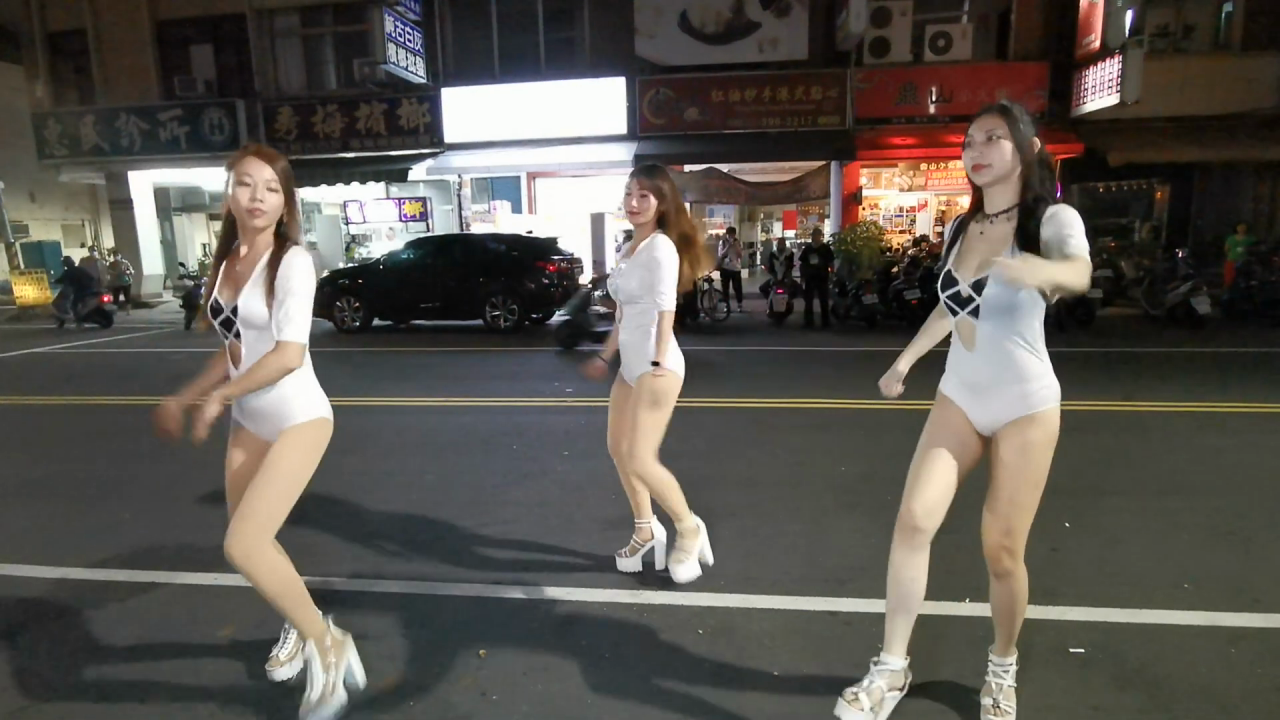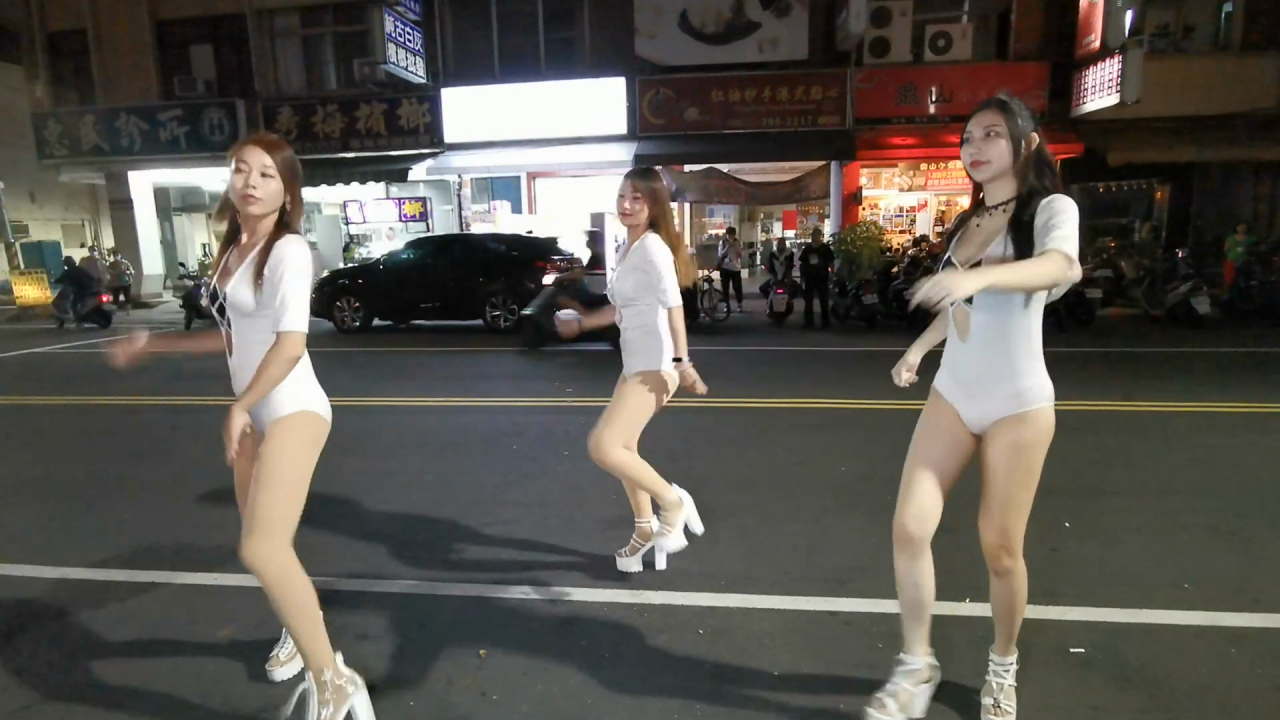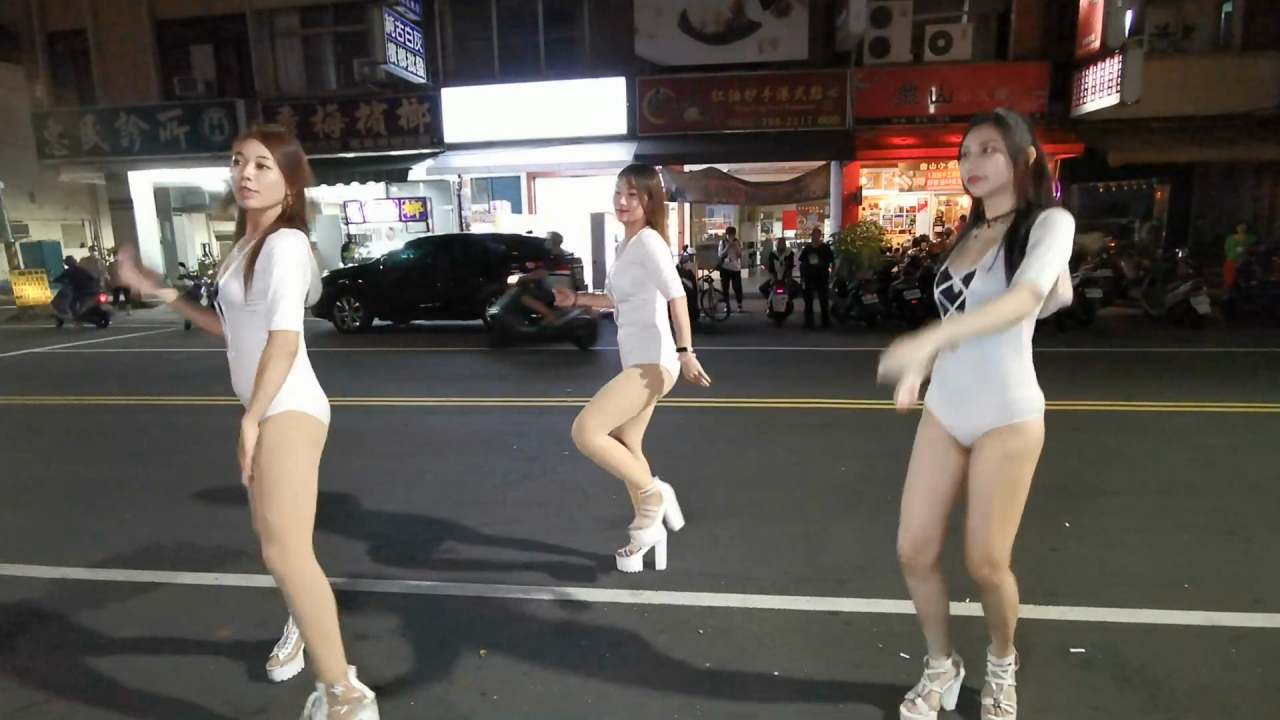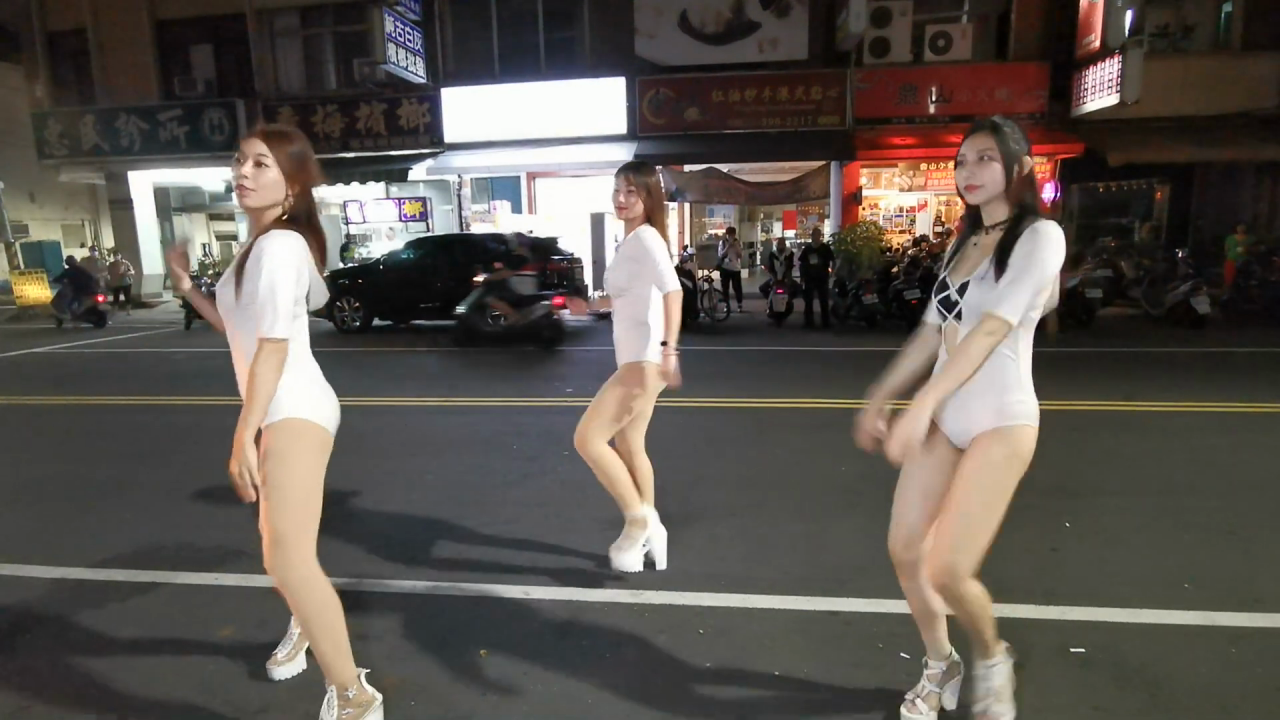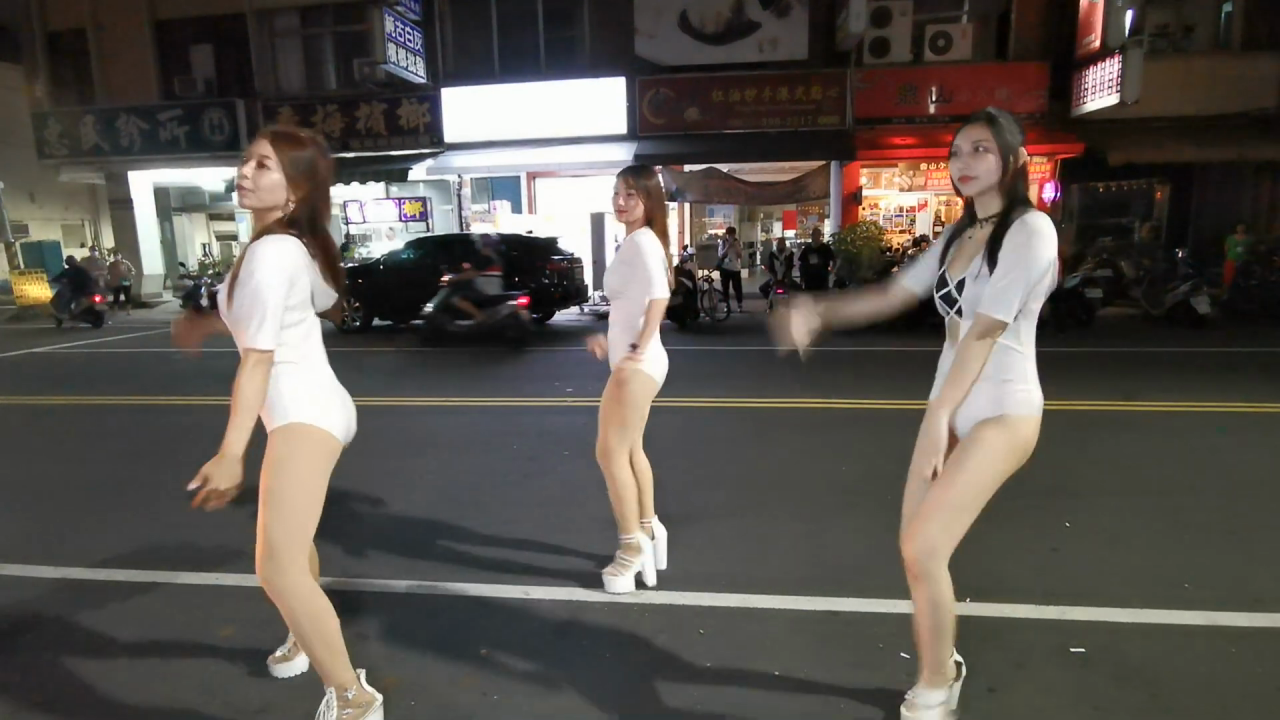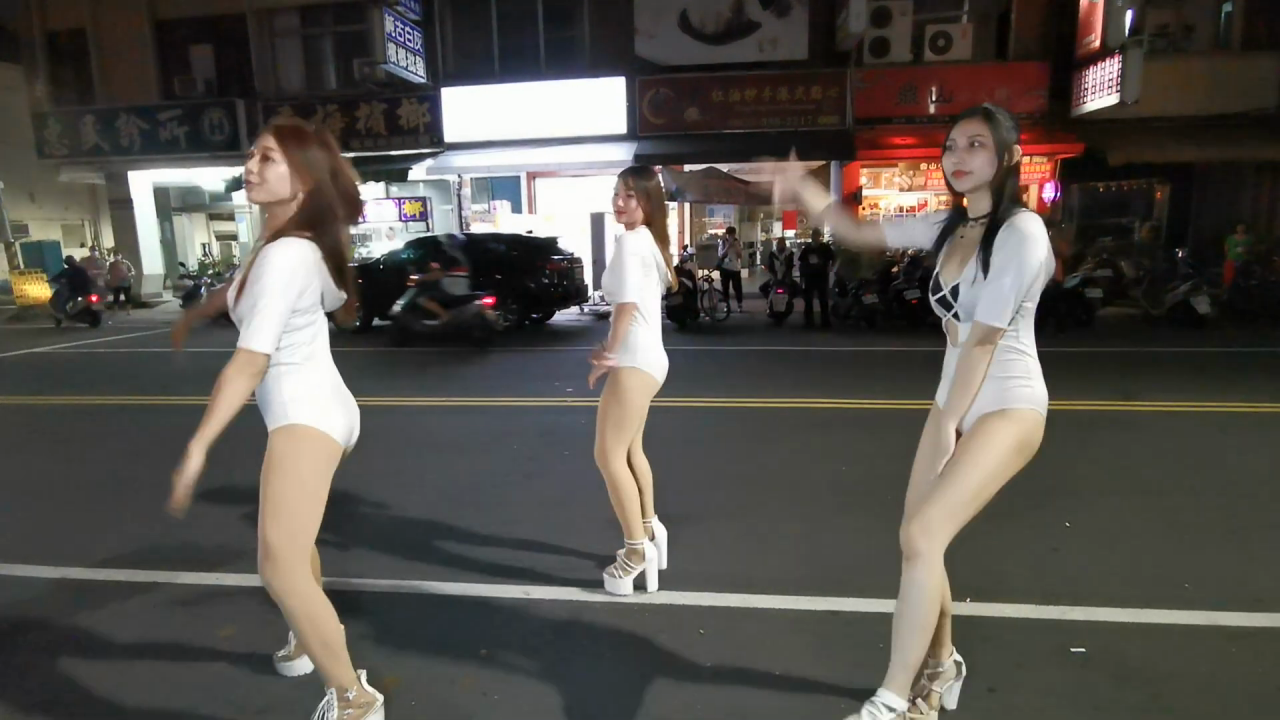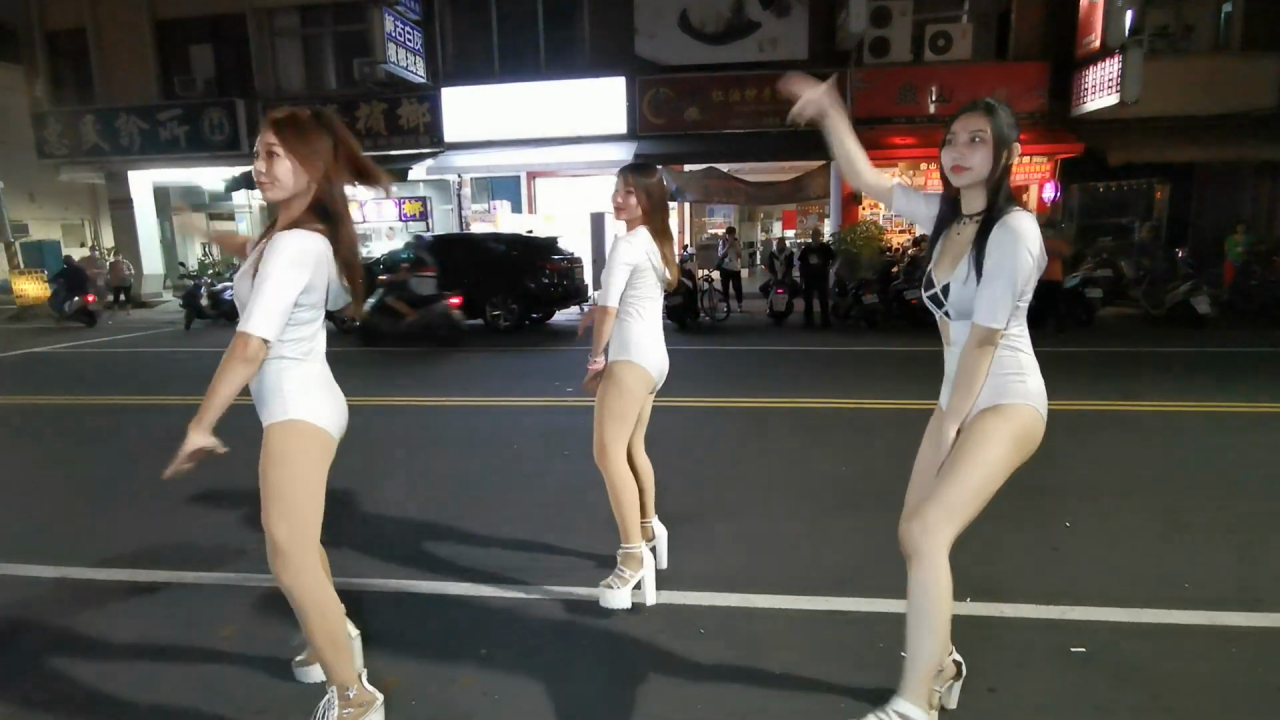
dt=0.1s
person 1, frame 1
left shoulder: (1054, 220)
right shoulder: (960, 228)
left elbow: (1077, 272)
left wrist: (1034, 270)
right wrist: (904, 361)
left hip: (1024, 407)
right hip: (958, 400)
left knee: (1001, 551)
right knee: (915, 522)
left ankle: (1001, 667)
right ankle: (890, 668)
person 1, frame 2
left shoulder: (1054, 209)
right shoulder: (966, 222)
left elbow: (1061, 267)
left wrist: (977, 279)
right wrist: (915, 351)
left hip: (1018, 406)
right hip: (952, 397)
left knee: (1000, 548)
right knee: (910, 526)
left ankle: (1003, 666)
right ankle: (915, 660)
person 1, frame 3
left shoulder: (1050, 225)
right shoulder: (968, 234)
left elbow: (1023, 300)
left wrist: (928, 339)
right wrist: (914, 373)
left hip: (1008, 419)
right hip: (945, 412)
left knee: (986, 563)
right knee: (913, 552)
left ankle: (1002, 665)
right ankle: (942, 668)
person 1, frame 4
left shoulder: (1040, 237)
right shoulder: (965, 247)
left elbow: (994, 329)
left wrist: (921, 406)
right wrist: (879, 398)
left hip: (1001, 423)
right hip: (946, 418)
left knee: (946, 569)
right knee: (903, 550)
left ankle: (992, 657)
right ankle: (940, 667)
person 1, frame 5
left shoulder: (1032, 229)
right shoulder: (956, 235)
left elbow: (987, 329)
right elbow: (893, 295)
left wrist: (937, 416)
right wrist: (818, 311)
left hip: (1005, 414)
right hip: (950, 409)
left knee: (925, 552)
right knee: (913, 551)
right ankle: (939, 669)
person 1, frame 6
left shoulder: (1021, 231)
right shoulder: (950, 226)
left elbow: (985, 337)
right elbow: (860, 231)
left wrist: (949, 427)
right wrist: (808, 194)
left hip: (1009, 408)
right hip: (955, 404)
left knee: (923, 537)
right knee: (916, 541)
right ankle: (940, 662)
person 1, frame 7
left shoulder: (1013, 228)
right shoulder: (943, 213)
left elbow: (985, 336)
right elbow: (864, 177)
left wrist: (949, 423)
right wrist: (830, 110)
left hip: (1008, 402)
right hip: (959, 400)
left knee: (926, 537)
right knee: (917, 537)
right ankle: (939, 663)
person 2, frame 1
left shoulder: (291, 262)
right shoulder: (225, 265)
left elbow: (288, 354)
left wrist: (218, 396)
right wrist: (186, 398)
left hip: (300, 420)
right hip: (249, 424)
left knee: (243, 546)
right knee: (251, 543)
left ankle: (326, 644)
right ankle: (301, 627)
person 2, frame 2
left shoulder: (288, 249)
right shoulder: (234, 252)
left elbow: (289, 342)
left wrist: (239, 410)
right wrist: (156, 344)
left hip: (294, 410)
right hip: (261, 411)
left knee: (262, 550)
right knee: (259, 542)
right ankle: (300, 627)
person 2, frame 3
left shoulder: (287, 243)
right shoulder: (247, 247)
left elbow: (285, 341)
right elbow: (232, 328)
left wrist: (250, 418)
right wrist: (162, 292)
left hip: (291, 409)
right hip: (265, 409)
left knee: (285, 553)
right knee: (278, 542)
right ankle: (304, 625)
person 2, frame 4
left shoulder: (276, 246)
right shoulder: (269, 244)
left elbow: (273, 347)
right elbow: (239, 322)
left wrist: (245, 438)
right wrist: (188, 287)
left hip: (295, 413)
right hip: (289, 412)
left knee: (287, 564)
right knee: (285, 536)
right ankle: (307, 628)
person 2, frame 5
left shoulder: (271, 250)
right shoulder: (283, 246)
left elbow: (259, 357)
left wrist: (230, 453)
right wrist: (204, 320)
left hip: (305, 417)
right hip: (304, 413)
left knee: (277, 571)
right knee: (284, 540)
right ankle: (309, 631)
person 2, frame 6
left shoulder: (284, 255)
right shoulder: (296, 240)
left elbow: (251, 359)
left wrist: (196, 449)
right wrist: (209, 304)
left hip: (306, 419)
right hip: (315, 411)
left knee: (283, 572)
right knee: (286, 543)
right ankle: (316, 635)
person 2, frame 7
left shoulder: (293, 245)
right shoulder: (303, 232)
left elbow: (250, 347)
left wrist: (199, 426)
right wrist: (212, 234)
left hip: (297, 413)
right hip: (306, 406)
left knee: (293, 566)
right knee: (290, 540)
right ankle: (335, 631)
person 3, frame 1
left shoulder: (661, 247)
right shoulder: (631, 248)
left elbow: (666, 310)
left wrist: (658, 366)
right wrist: (606, 354)
left hip: (657, 365)
right hip: (630, 363)
left knee: (640, 461)
right knee: (619, 449)
left ankle: (688, 528)
right ankle: (646, 531)
person 3, frame 2
left shoulder: (651, 247)
right shoulder: (631, 248)
left elbow: (672, 304)
left wrist: (681, 360)
right wrist: (582, 322)
left hip: (654, 368)
right hip: (638, 366)
left knee: (603, 448)
right knee: (620, 448)
left ankle: (671, 498)
right ankle: (647, 528)
person 3, frame 3
left shoulder: (649, 242)
right shoulder: (629, 244)
left elbow: (676, 295)
left wrist: (685, 350)
right wrist: (577, 300)
left hip: (651, 363)
right hip: (637, 361)
left knee: (585, 432)
right knee: (625, 444)
left ankle: (654, 493)
right ankle: (647, 529)
person 3, frame 4
left shoulder: (646, 238)
right shoulder: (633, 240)
left elbow: (672, 290)
left wrist: (668, 348)
right wrist: (589, 306)
left hip: (644, 359)
right hip: (637, 358)
left knee: (587, 438)
right knee: (628, 444)
left ankle: (639, 518)
right ankle: (647, 524)
person 3, frame 5
left shoulder: (643, 242)
right shoulder: (635, 243)
left elbow: (658, 296)
left wrist: (635, 351)
right wrist: (609, 338)
left hip: (638, 365)
right hip: (636, 363)
left knee: (611, 455)
right knee: (629, 449)
left ankle: (633, 546)
right ankle: (648, 531)
person 3, frame 6
left shoulder: (631, 241)
right shoulder: (650, 242)
left elbow: (629, 303)
left wrist: (605, 354)
right wrist: (613, 351)
left hip: (633, 362)
right hip: (648, 359)
left knee: (607, 456)
right knee: (628, 451)
left ankle: (637, 549)
right ankle: (648, 530)
person 3, frame 7
left shoulder: (628, 242)
right shoulder: (653, 241)
left elbow: (608, 305)
left wrist: (596, 355)
right wrist: (598, 315)
left hip: (631, 358)
right hip: (650, 357)
left knee: (608, 455)
right knee: (631, 449)
left ankle: (634, 557)
right ankle: (649, 531)
